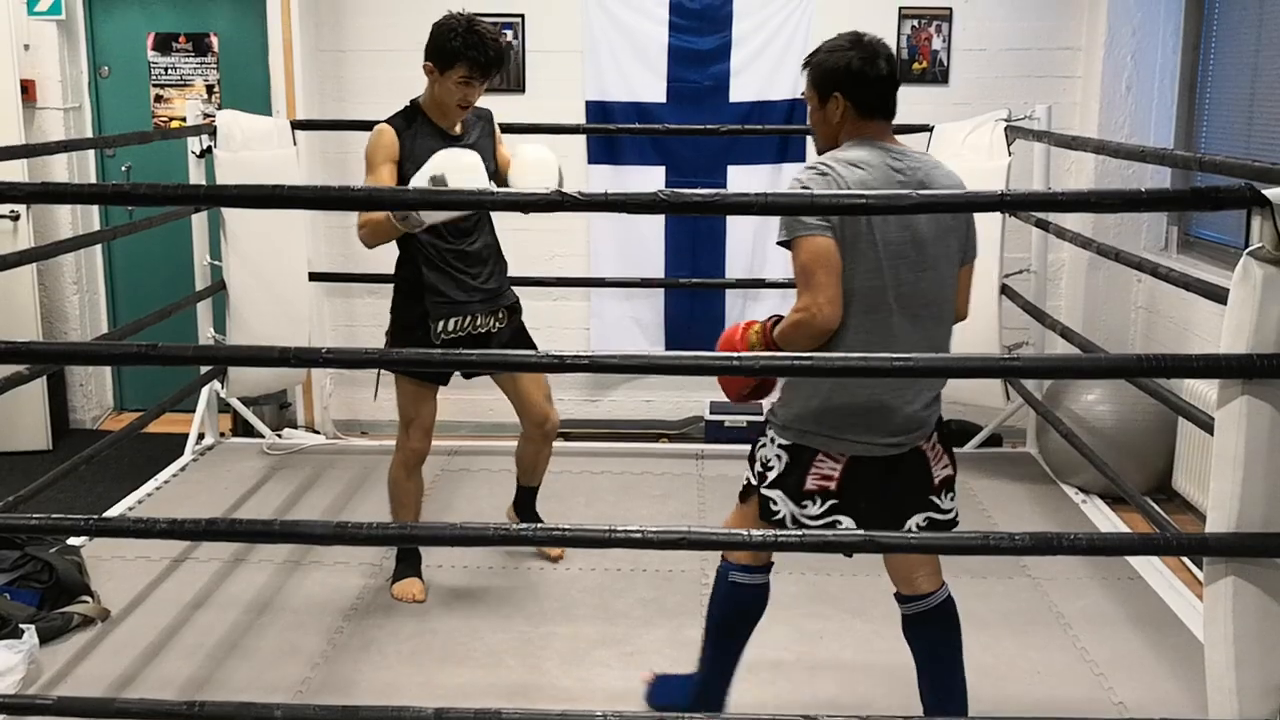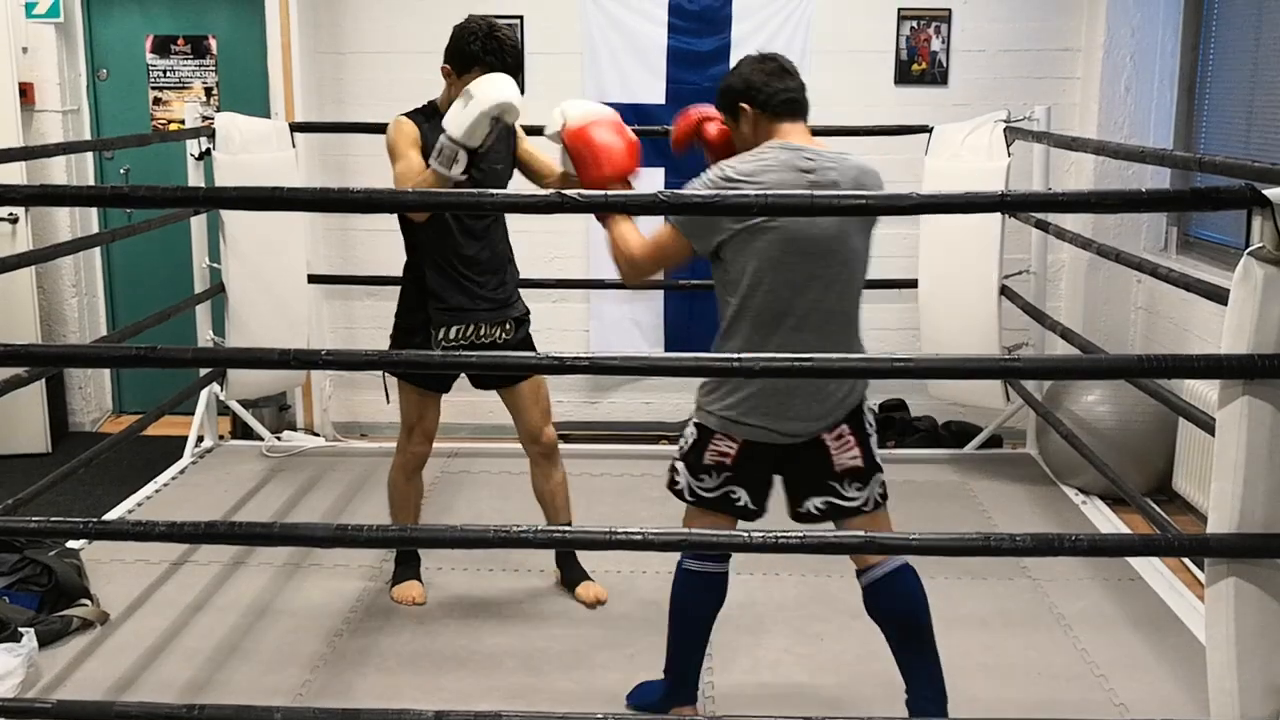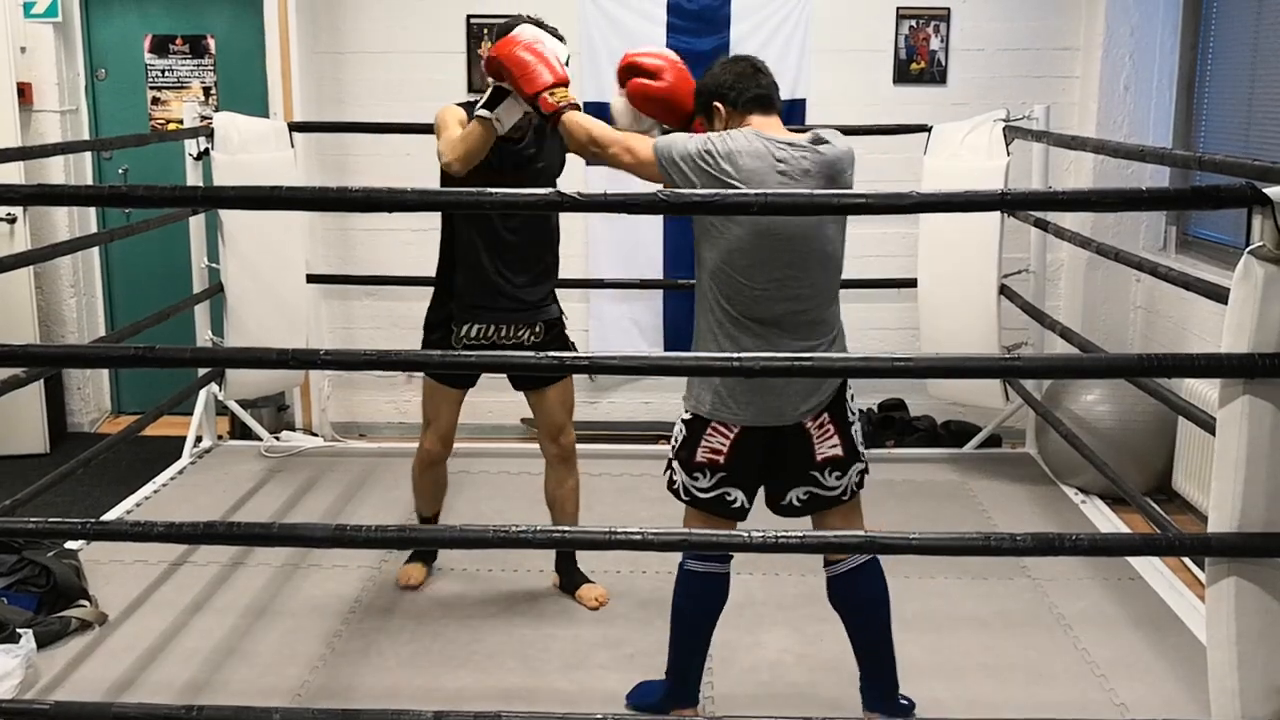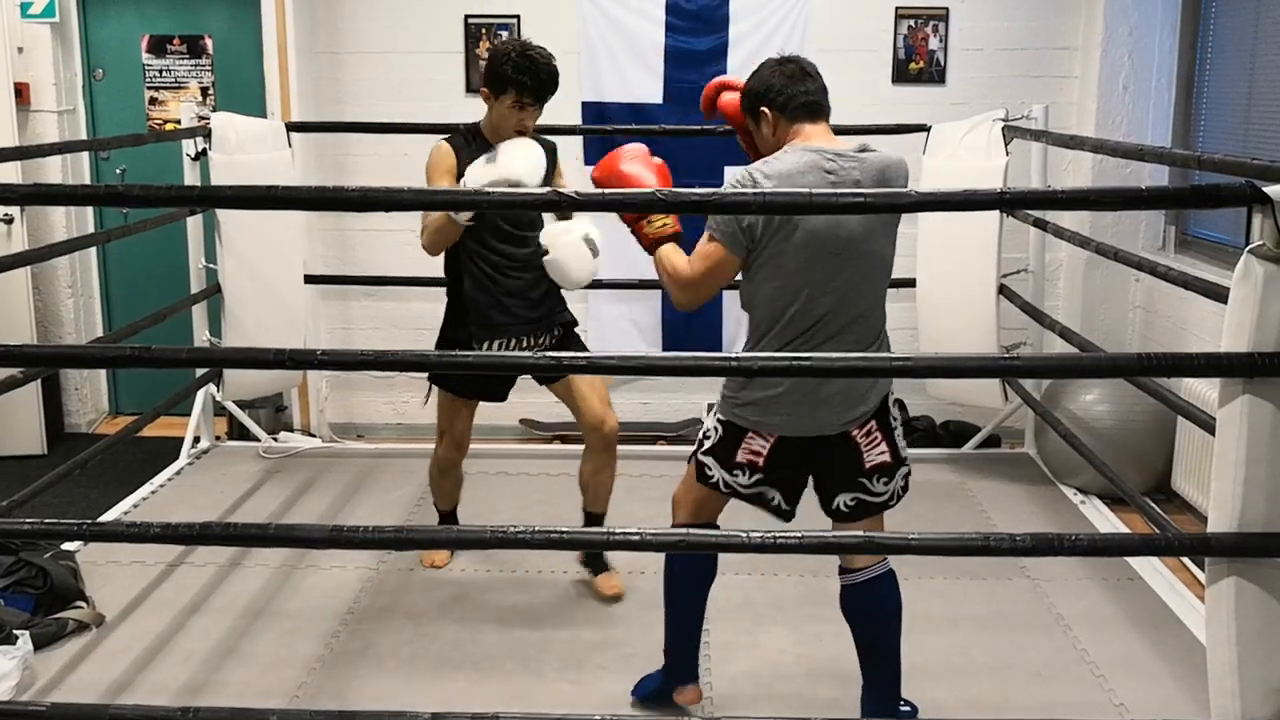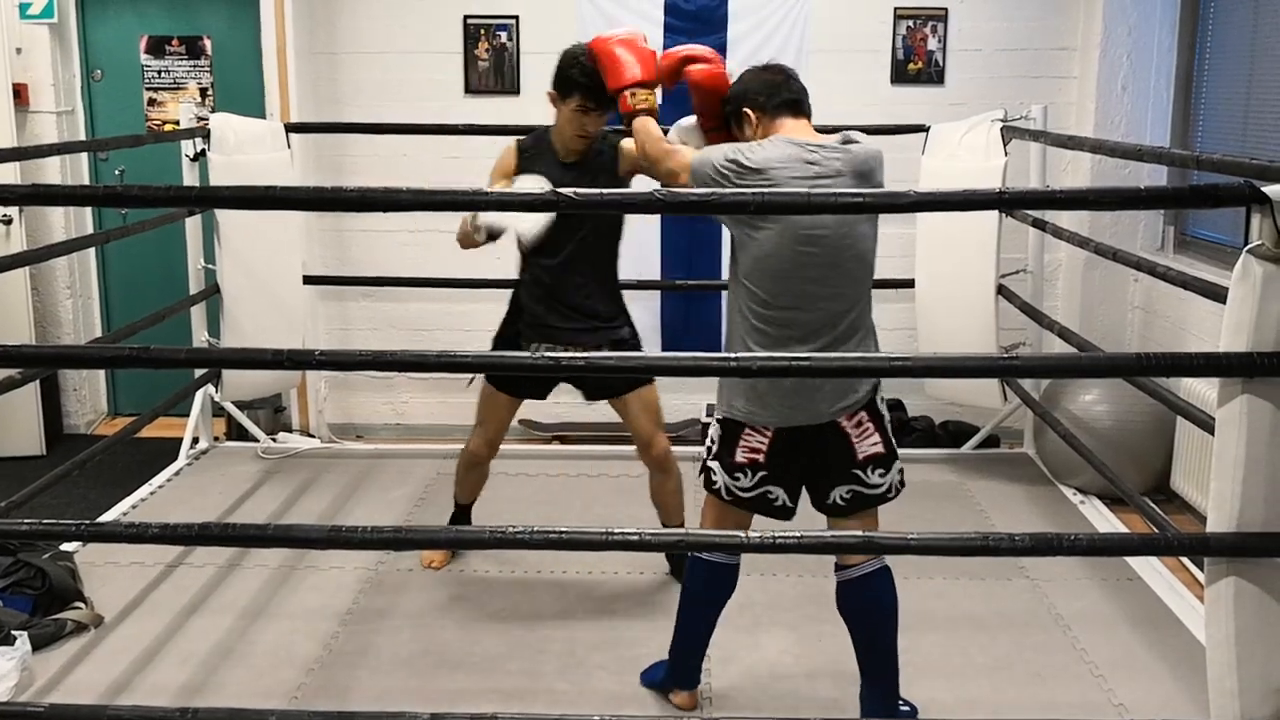
dt=0.3s
person 1, frame 1
left shoulder: (821, 181)
right shoulder: (947, 185)
left elbow: (819, 314)
right elbow: (956, 307)
left wrist: (765, 342)
left hip: (822, 424)
right hip: (913, 422)
left knee: (748, 547)
right knee: (919, 578)
person 1, frame 2
left shoulder: (730, 182)
right shoulder: (863, 179)
left elbow: (640, 261)
left hip: (740, 410)
right hip: (833, 405)
left knee: (704, 544)
right knee: (876, 552)
person 1, frame 3
left shoulder: (707, 158)
right shoulder: (836, 159)
left elbow: (604, 144)
left wrist: (552, 97)
right wrist: (680, 109)
left hip: (727, 401)
right hip: (817, 396)
left knee: (707, 545)
right knee: (847, 542)
person 1, frame 4
left shoulder: (755, 187)
right shoulder: (889, 171)
left elbow: (687, 289)
left wrist: (653, 226)
right wrist: (760, 146)
left hip: (765, 404)
right hip: (858, 402)
left knee: (690, 513)
right knee: (864, 554)
person 1, frame 5
left shoulder: (739, 167)
right shoulder: (865, 160)
left elbow: (659, 156)
left wrist: (634, 97)
right wrist: (716, 89)
left hip: (759, 403)
right hip: (848, 399)
left knee: (719, 538)
right knee: (860, 549)
person 2, frame 1
left shoulder: (483, 125)
right shoulder: (391, 136)
left elbow: (512, 186)
right elbow: (369, 232)
right wrist: (417, 202)
left hip: (492, 300)
right hip: (425, 310)
left knee: (544, 420)
right knee: (414, 443)
left ankle: (524, 511)
right ankle: (408, 558)
person 2, frame 2
left shoulder: (503, 125)
right shoulder: (409, 129)
left elbow: (556, 181)
right elbow: (417, 204)
right wrist: (459, 138)
left hip: (500, 311)
right hip: (432, 315)
left knee: (543, 440)
right knee: (414, 446)
left ankle: (567, 561)
right ankle: (406, 560)
person 2, frame 3
left shoulder: (554, 126)
right shoulder: (461, 117)
right elbow: (455, 163)
right wrist: (504, 98)
left hip: (535, 312)
right hip: (463, 312)
left knee: (561, 444)
right knee: (435, 443)
left ankle: (566, 565)
right ankle: (425, 541)
person 2, frame 4
left shoulder: (546, 152)
right shoulder: (451, 153)
left elbow: (568, 216)
right elbow: (431, 241)
left wrist: (577, 235)
right wrist: (476, 188)
left hip: (545, 319)
right hip: (476, 326)
left knee: (604, 428)
right knee: (450, 449)
left ankle: (592, 548)
right ankle: (446, 527)
person 2, frame 5
left shoulder: (623, 153)
right shoulder: (521, 154)
right elbow: (465, 237)
right wrist: (490, 221)
left hip: (605, 330)
right hip: (534, 327)
left knee: (658, 451)
right knee: (483, 444)
left ankle: (680, 555)
right ankle: (457, 526)
